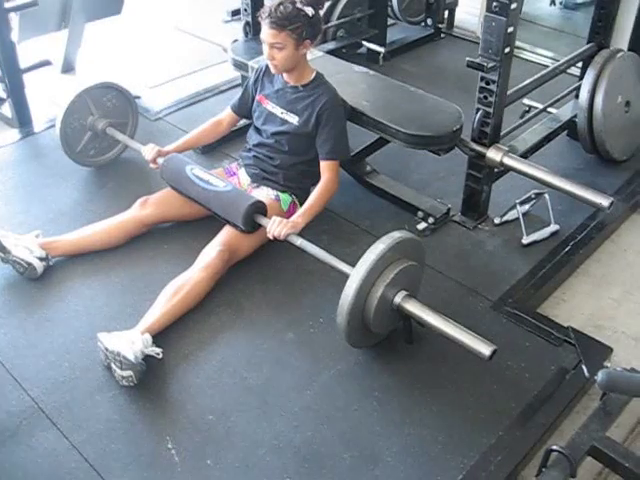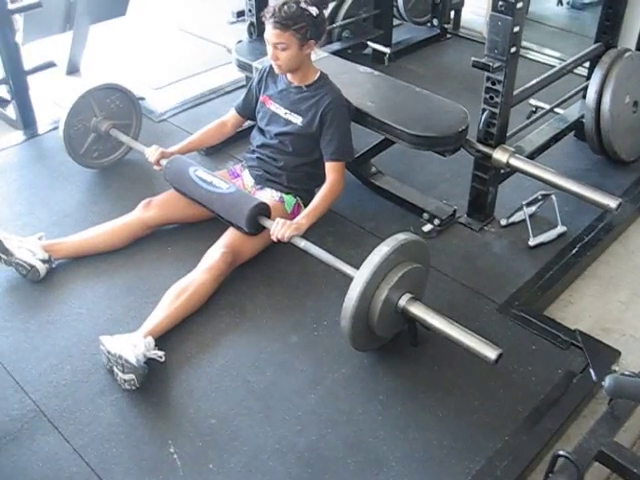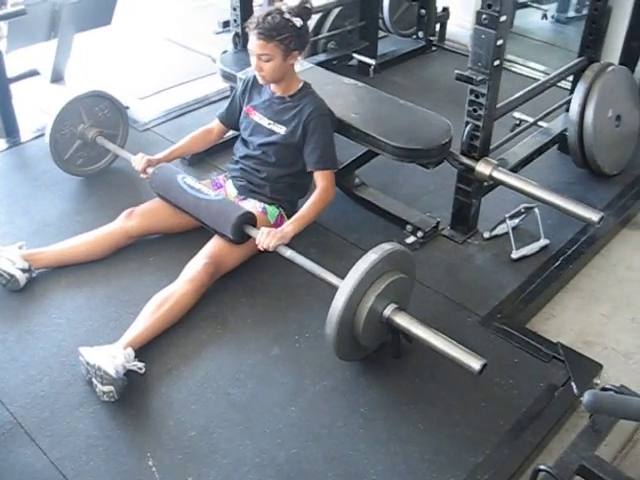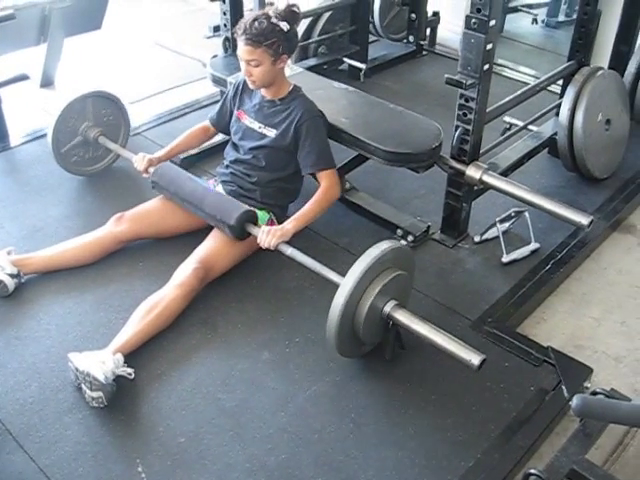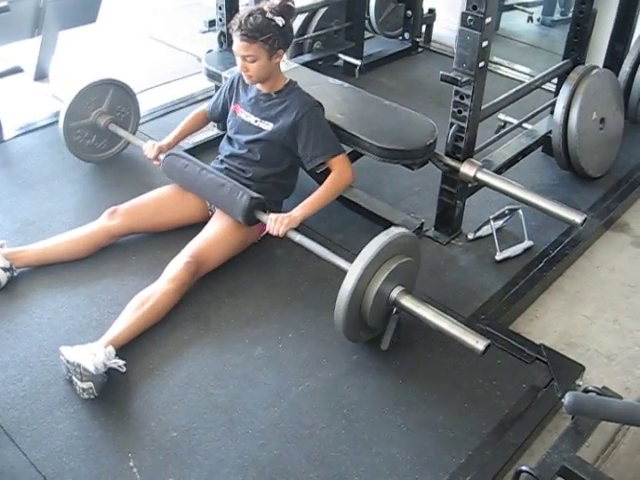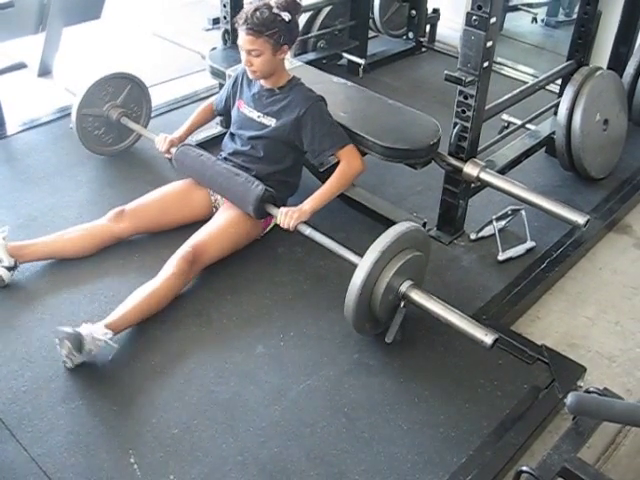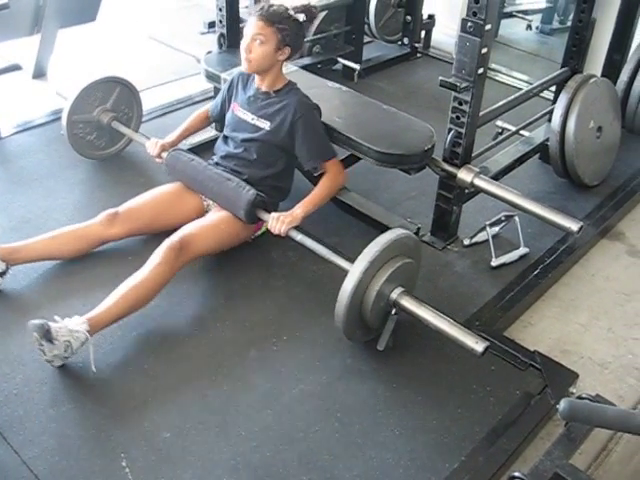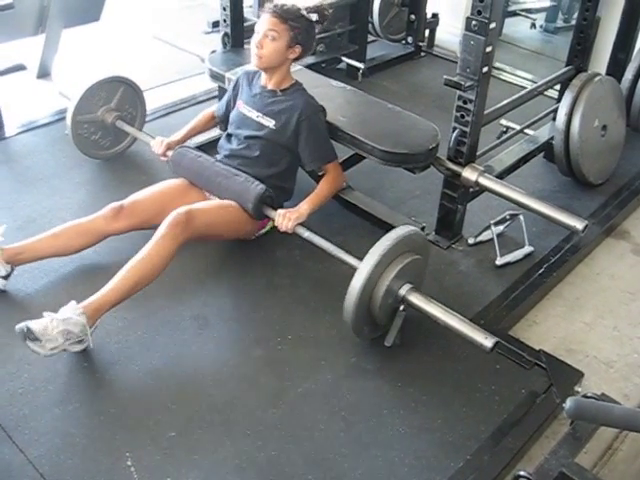
dt=0.3s
person 1, frame 1
left shoulder: (325, 102)
right shoulder: (264, 75)
left elbow: (329, 177)
right elbow: (224, 121)
left wrist: (298, 220)
right wrist: (169, 150)
left hip: (278, 193)
right hip: (240, 171)
left knee: (217, 254)
right knee: (147, 207)
left ankle: (137, 341)
right ankle: (39, 250)
person 1, frame 2
left shoulder: (329, 103)
right shoulder: (268, 75)
left elbow: (335, 179)
right elbow: (229, 123)
left wrist: (301, 223)
right wrist: (173, 151)
left hip: (283, 194)
right hip: (245, 172)
left knee: (221, 256)
right knee: (150, 209)
left ankle: (139, 343)
right ankle: (42, 251)
person 1, frame 3
left shoulder: (312, 112)
right shoulder: (251, 85)
left elbow: (325, 187)
right elbow: (213, 131)
left wrist: (288, 230)
right wrist: (159, 159)
left hip: (266, 205)
right hip: (227, 184)
left knee: (203, 267)
right knee: (132, 219)
left ankle: (119, 355)
person 1, frame 4
left shoulder: (304, 116)
right shoulder: (242, 89)
left elbow: (330, 186)
right elbow: (208, 128)
left wrist: (288, 228)
right wrist: (159, 157)
left hip: (257, 209)
right hip: (219, 188)
left knee: (192, 273)
right knee: (122, 224)
left ankle: (109, 360)
person 1, frame 5
left shoulder: (302, 109)
right shoulder: (239, 83)
left elbow: (343, 171)
right elbow: (205, 112)
left wrist: (296, 214)
right wrist: (167, 143)
left knee: (184, 266)
right knee: (115, 217)
left ankle: (100, 354)
person 1, frame 6
left shoulder: (305, 105)
right shoulder: (243, 79)
left elbow: (353, 163)
right elbow: (212, 106)
left wrist: (305, 208)
right wrist: (178, 136)
left knee: (186, 258)
right knee: (121, 218)
left ankle: (100, 333)
person 1, frame 7
left shoulder: (298, 109)
right shoulder: (239, 81)
left elbow: (335, 173)
right elbow: (209, 113)
left wrist: (296, 213)
right wrist: (171, 140)
left knee: (176, 247)
right knee: (113, 220)
left ankle: (79, 331)
person 1, frame 8
left shoulder: (303, 109)
right shoulder: (246, 80)
left elbow: (334, 174)
right elbow: (216, 114)
left wrist: (300, 211)
right wrist: (175, 140)
left knee: (179, 222)
right knee: (118, 213)
left ankle: (80, 319)
